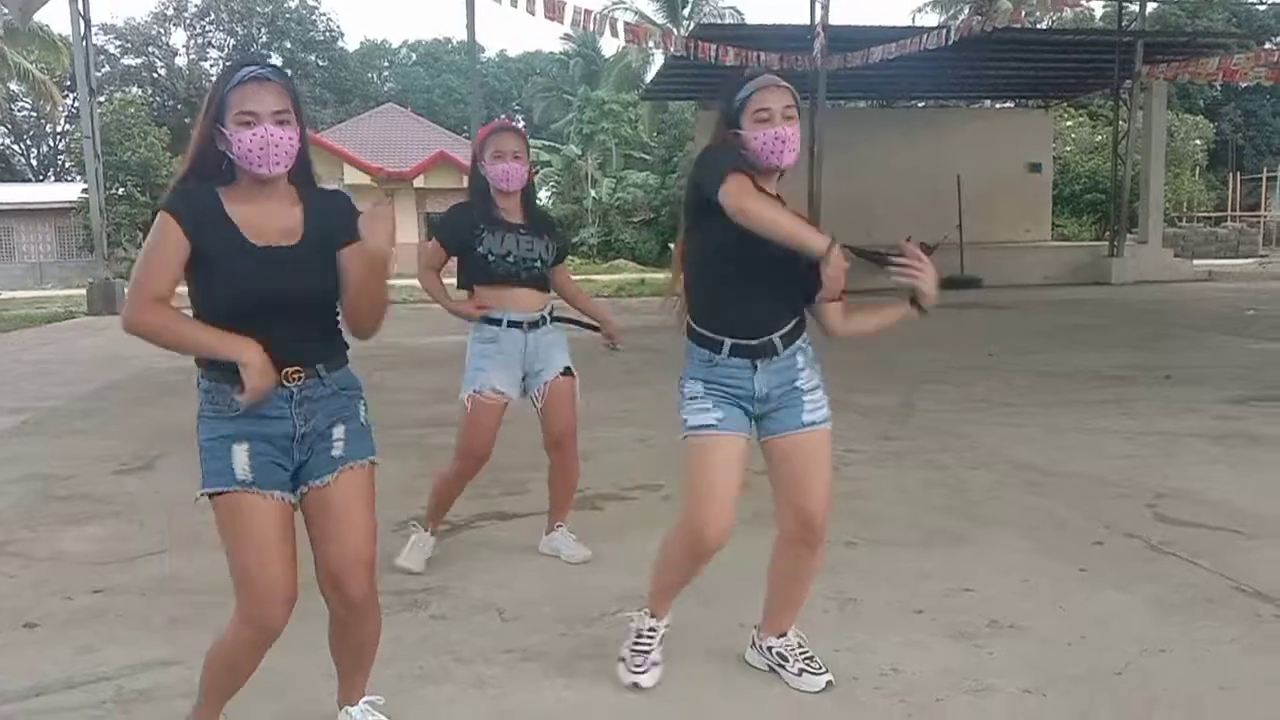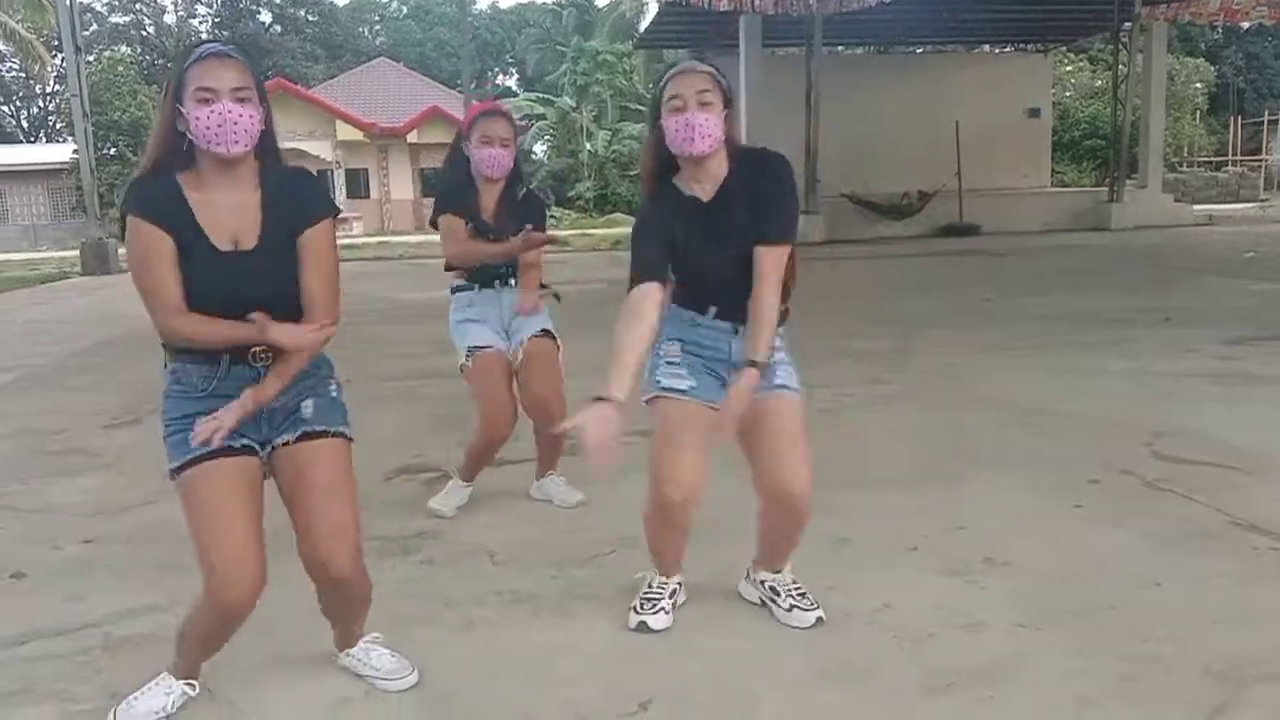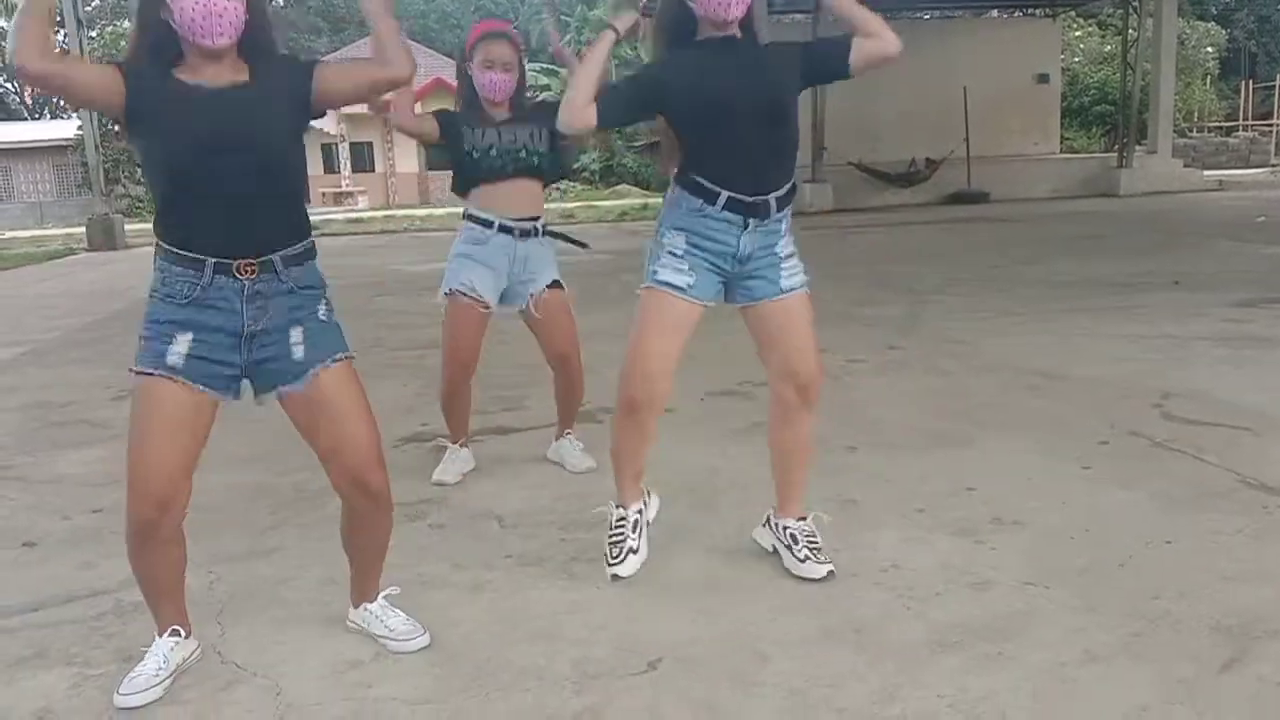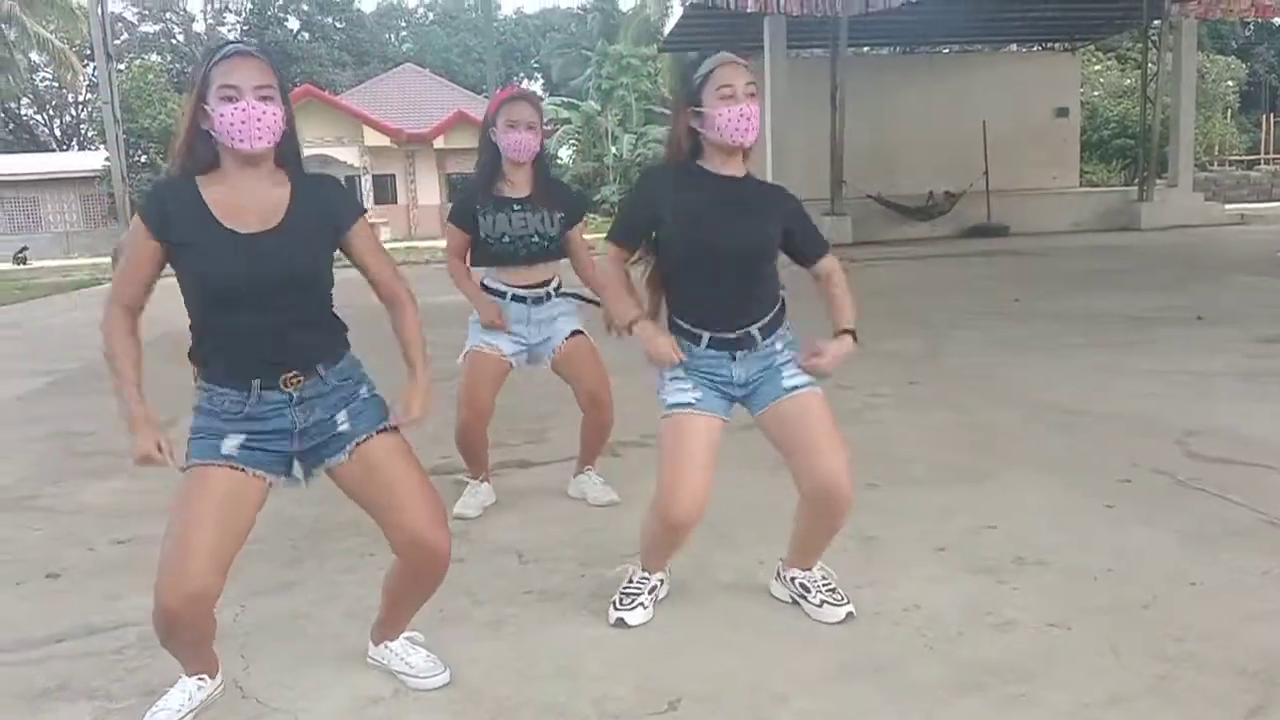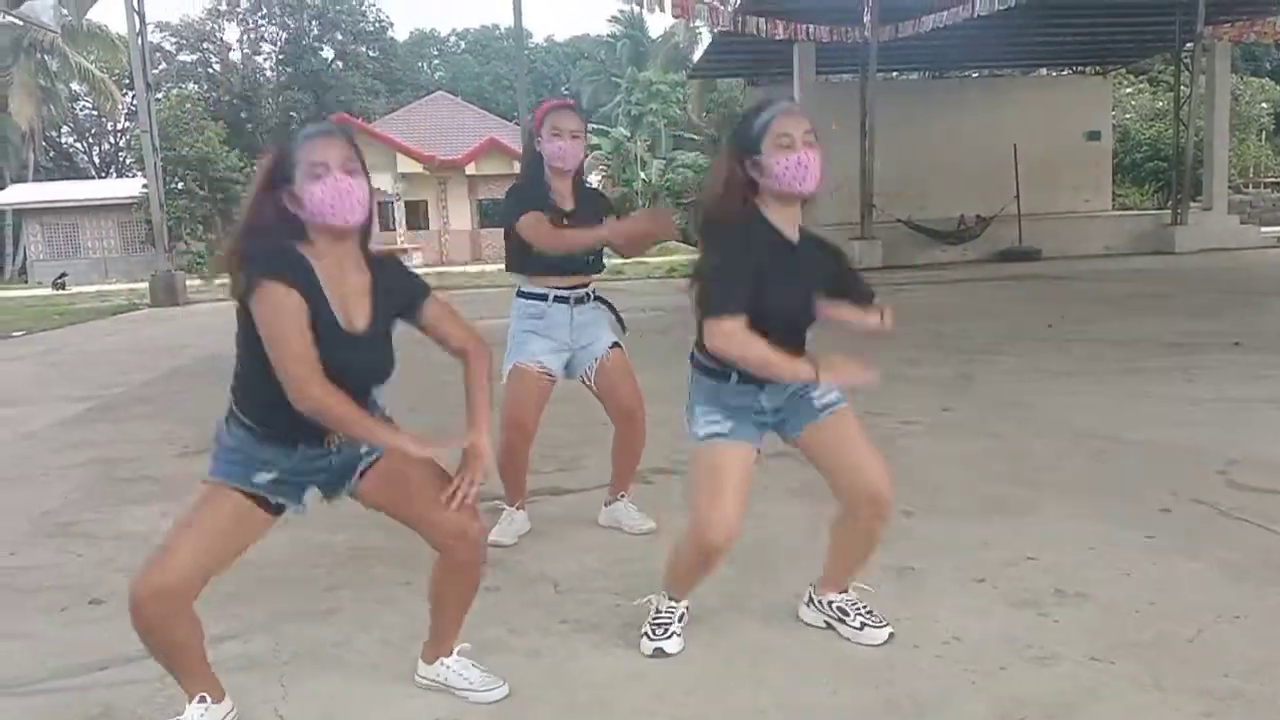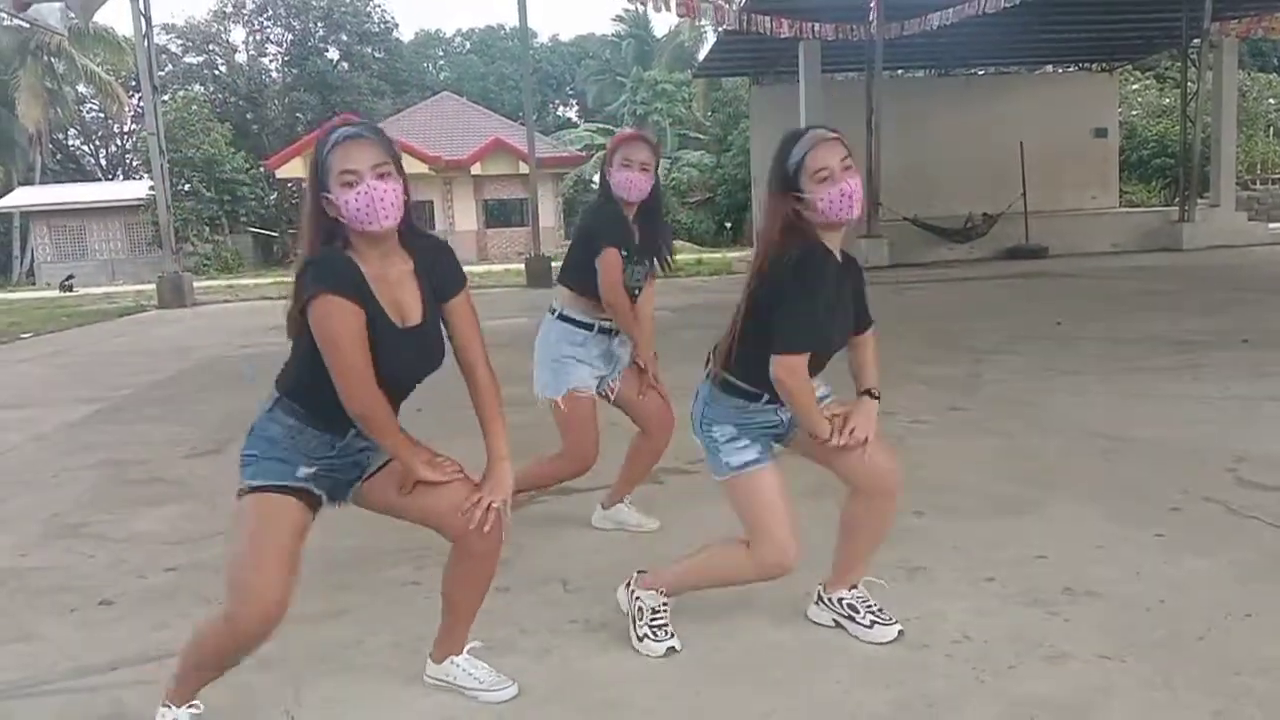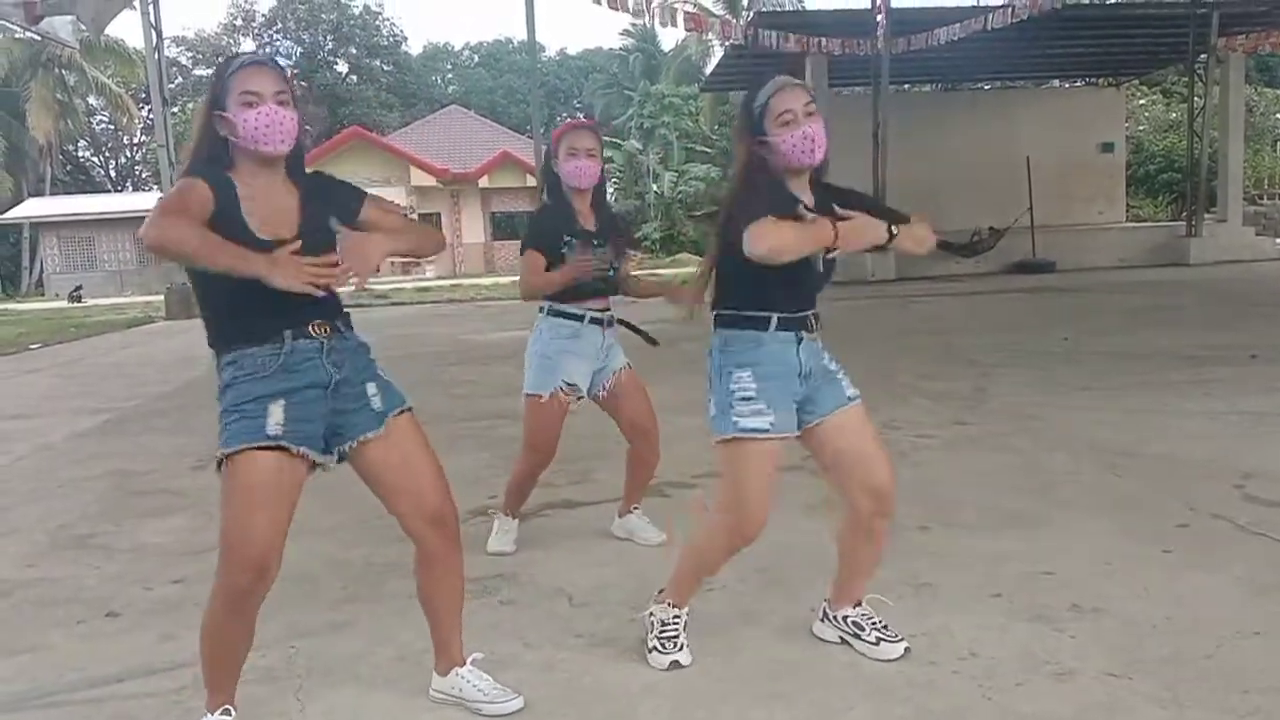
dt=0.7s
person 1, frame 1
left shoulder: (332, 210)
right shoulder: (194, 208)
left elbow: (364, 325)
right elbow: (139, 312)
left wrist: (376, 258)
right wrist: (239, 347)
left hip: (330, 400)
right hip: (238, 412)
left knee: (353, 587)
right knee: (266, 606)
person 1, frame 2
left shoulder: (300, 190)
right shoulder: (153, 197)
left elbow: (319, 318)
right elbow: (172, 321)
left wrist: (255, 398)
right wrist: (263, 333)
left hip: (296, 387)
right hip: (202, 390)
left knee: (337, 566)
right knee: (237, 585)
left ankle: (353, 642)
person 1, frame 3
left shoulder: (287, 79)
right shoulder: (142, 85)
left elbow: (396, 71)
right elbow: (34, 64)
left hip: (290, 296)
right hip: (189, 303)
left knee: (366, 480)
right knee: (151, 505)
left ankle: (367, 600)
right ankle: (175, 635)
person 1, frame 4
left shoulder: (324, 196)
right shoulder: (169, 204)
left elbow: (393, 287)
right elbow: (121, 313)
left wrist: (418, 374)
right wrist: (137, 415)
left hip: (334, 391)
right hip: (233, 410)
left knee: (430, 544)
right knee: (181, 598)
left ankle: (389, 638)
person 1, frame 5
left shoulder: (389, 276)
right shoulder: (276, 269)
left elbow: (474, 349)
right elbow: (306, 391)
left wrist: (481, 437)
right wrist: (406, 444)
left hip: (351, 437)
right hip: (263, 451)
left knee: (465, 530)
right knee: (155, 593)
left ankle: (439, 658)
person 1, frame 6
left shoulder: (435, 259)
right shoulder: (329, 278)
left elbow: (474, 362)
right elbow: (358, 395)
left wrist: (500, 459)
right wrist: (413, 459)
left hip: (371, 438)
right hip: (295, 440)
left knee: (481, 524)
right knee: (254, 612)
left ankle: (447, 657)
person 1, frame 7
left shoulder: (324, 191)
right shoulder: (206, 187)
left elbow: (429, 238)
right elbow: (159, 231)
left wrist: (382, 244)
right wrist: (268, 267)
left hip: (348, 366)
right hip: (263, 384)
left knee: (437, 523)
right knee: (246, 572)
person 2, frame 1
left shoulder: (800, 226)
right shoulder: (718, 166)
left elbow: (837, 321)
right elbow: (742, 202)
left wrist: (915, 297)
right wrist: (827, 251)
left hip: (788, 371)
right hip: (715, 376)
left knee: (808, 521)
right knee: (707, 528)
left ankle: (773, 638)
right ankle: (652, 619)
person 2, frame 2
left shoulder: (767, 171)
right shoulder: (657, 214)
left elbow: (769, 275)
right elbow: (647, 303)
left wrist: (752, 370)
right wrist: (608, 403)
left hip: (760, 349)
right hip: (687, 343)
left knee: (791, 489)
right knee: (676, 492)
left ankle: (771, 575)
right ankle: (666, 579)
person 2, frame 3
left shoulder: (785, 58)
right shoulder: (671, 68)
left elbow: (887, 47)
right elbow: (573, 121)
left hip: (769, 235)
right hip: (695, 230)
left knee: (799, 381)
right knee: (640, 390)
left ankle: (788, 521)
right ankle: (630, 504)
person 2, frame 4
left shoulder: (775, 200)
right shoulder: (662, 186)
left elbow: (830, 271)
right elbow: (613, 262)
left wrist: (844, 335)
right wrist: (638, 326)
left hip: (772, 355)
right hip: (696, 364)
left knee: (833, 486)
right knee: (681, 507)
left ankle: (799, 571)
right ankle: (649, 572)
person 2, frame 5
left shoulder: (818, 251)
right shoulder: (733, 233)
left elbow: (880, 318)
right elbow: (724, 338)
left wrist: (851, 313)
right wrist: (818, 371)
left hip: (794, 383)
right hip: (725, 392)
left knee: (873, 491)
right knee: (715, 529)
left ankle: (831, 595)
right ankle: (670, 602)
person 2, frame 6
left shoulder: (841, 264)
right shoulder: (804, 265)
left elbow: (861, 335)
right elbow: (787, 368)
left wrist: (868, 400)
right wrist: (821, 427)
left hip: (786, 397)
right hip: (735, 410)
left knee: (881, 475)
right knee: (776, 555)
left ankle: (839, 595)
right ankle: (648, 589)
person 2, frame 7
left shoulder: (835, 198)
right shoulder: (757, 193)
left elbow: (923, 238)
right elbow: (761, 244)
left wrist: (879, 230)
right wrist: (834, 231)
left hip: (809, 355)
right hip: (751, 357)
left knee: (875, 493)
right knee: (742, 520)
left ankle: (843, 609)
right ankle: (668, 608)
person 3, frame 1
left shoulder: (542, 222)
right shoulder: (467, 216)
left elbow: (560, 278)
right elbow: (426, 268)
left wrist: (601, 318)
right wrist: (452, 304)
left hip: (546, 336)
right hip: (494, 339)
left knee: (562, 440)
right knee: (471, 453)
left ankle: (556, 531)
right ankle: (425, 532)
person 3, frame 2
left shoulder: (528, 203)
right shoulder: (451, 195)
left elbow: (529, 265)
right elbow: (457, 253)
left wrist: (535, 291)
right wrist: (511, 248)
left hip: (522, 306)
right hip: (474, 308)
left knee: (546, 404)
right knee: (499, 420)
left ankle: (547, 476)
right ankle: (461, 481)
person 3, frame 3
left shoulder: (540, 115)
right shoulder: (457, 122)
right elbow: (404, 121)
left hip: (534, 245)
right hip: (479, 244)
left knee: (567, 354)
right knee: (458, 364)
left ankle: (565, 437)
right ankle: (458, 446)
person 3, frame 4
left shoulder: (558, 194)
right shoulder: (474, 195)
left elbow: (580, 253)
right elbow: (455, 259)
right wrist: (482, 304)
left hip: (554, 308)
right hip: (499, 312)
left knee: (598, 397)
right knee: (470, 412)
left ankle: (584, 474)
right ankle: (480, 482)
person 3, frame 5
left shoulder: (594, 199)
right shoulder: (522, 195)
left elbow: (630, 247)
right elbow: (549, 240)
left wrist: (648, 228)
right wrist: (617, 229)
left hip: (588, 314)
right hip: (538, 316)
left knee: (631, 411)
right knee: (516, 426)
left ankle: (617, 502)
right ankle: (515, 509)
person 3, frame 6
left shoulder: (646, 231)
right shoulder: (602, 219)
left elbow: (642, 299)
right elbow: (611, 291)
left wrist: (647, 361)
right wrist: (643, 348)
left hip: (610, 343)
right hip: (570, 341)
left knee: (660, 420)
right knee: (580, 457)
left ankle: (614, 505)
person 3, frame 7
left shoulder: (608, 219)
right shoulder: (547, 217)
left elbow: (624, 279)
right elbow: (529, 286)
left wrist: (663, 288)
right wrist: (566, 273)
left hip: (605, 339)
right hip: (560, 338)
left knee: (646, 430)
right knee: (538, 450)
left ankle: (629, 514)
right ankle: (508, 516)
